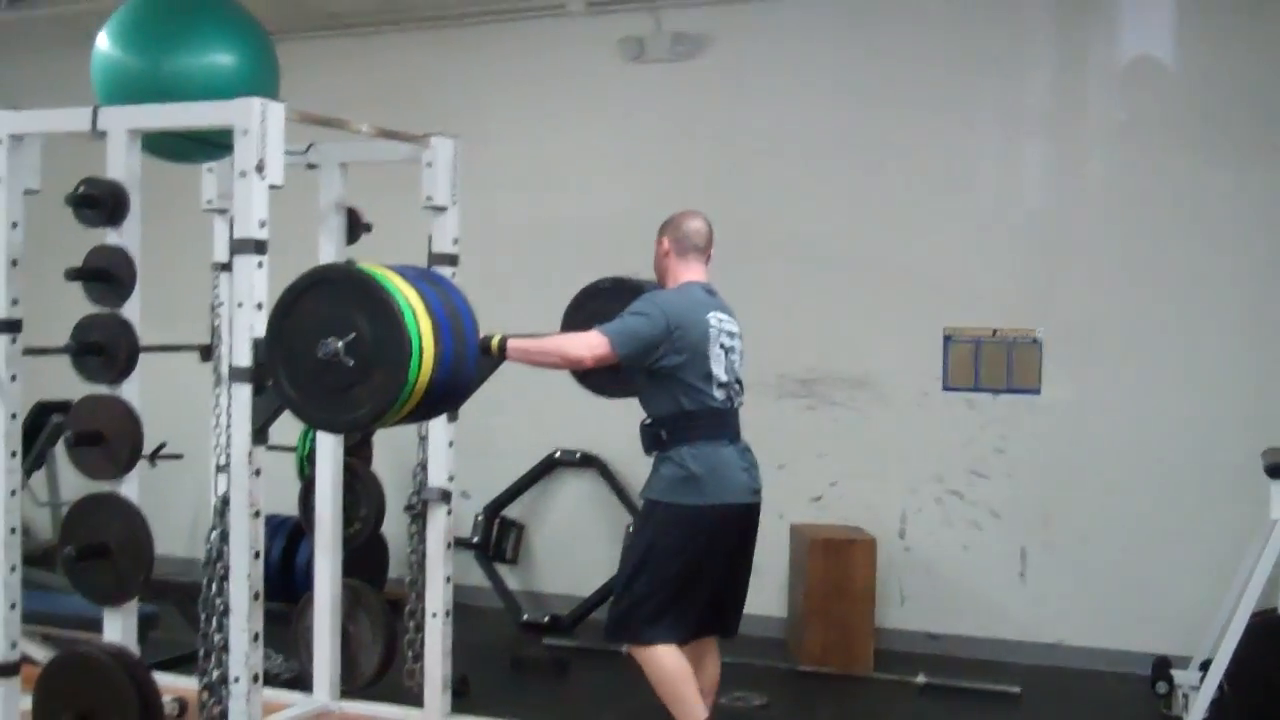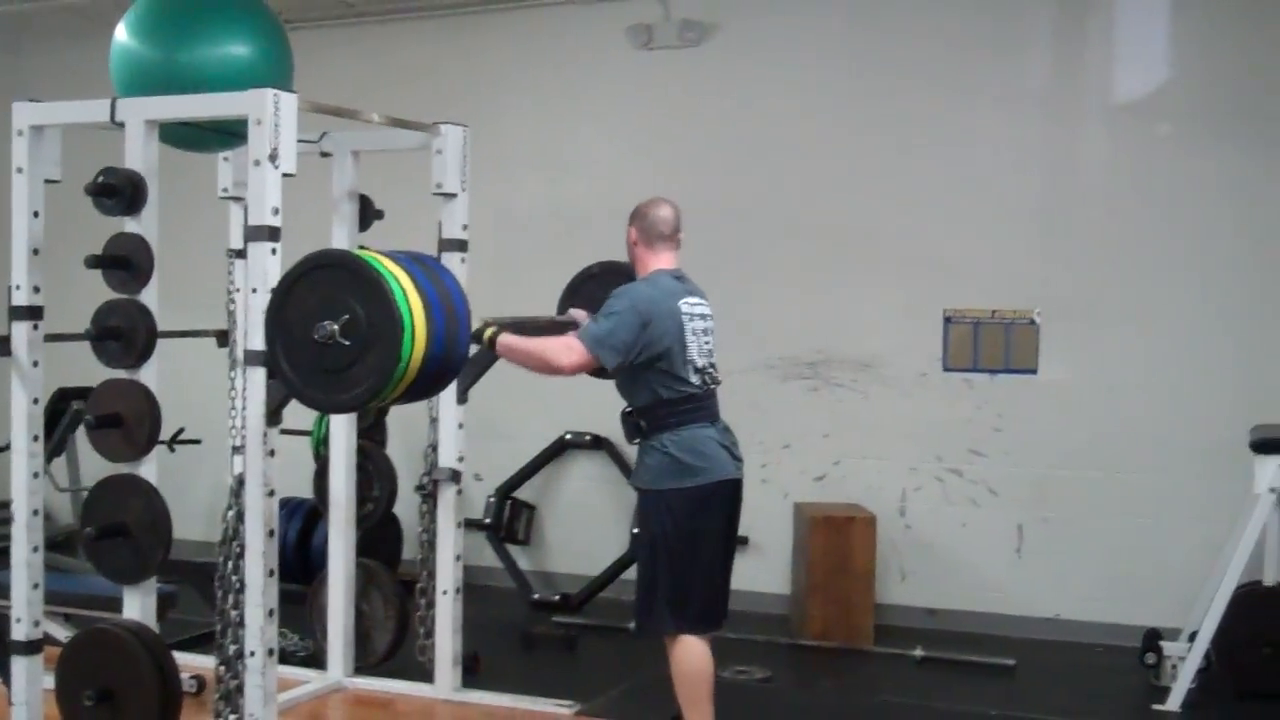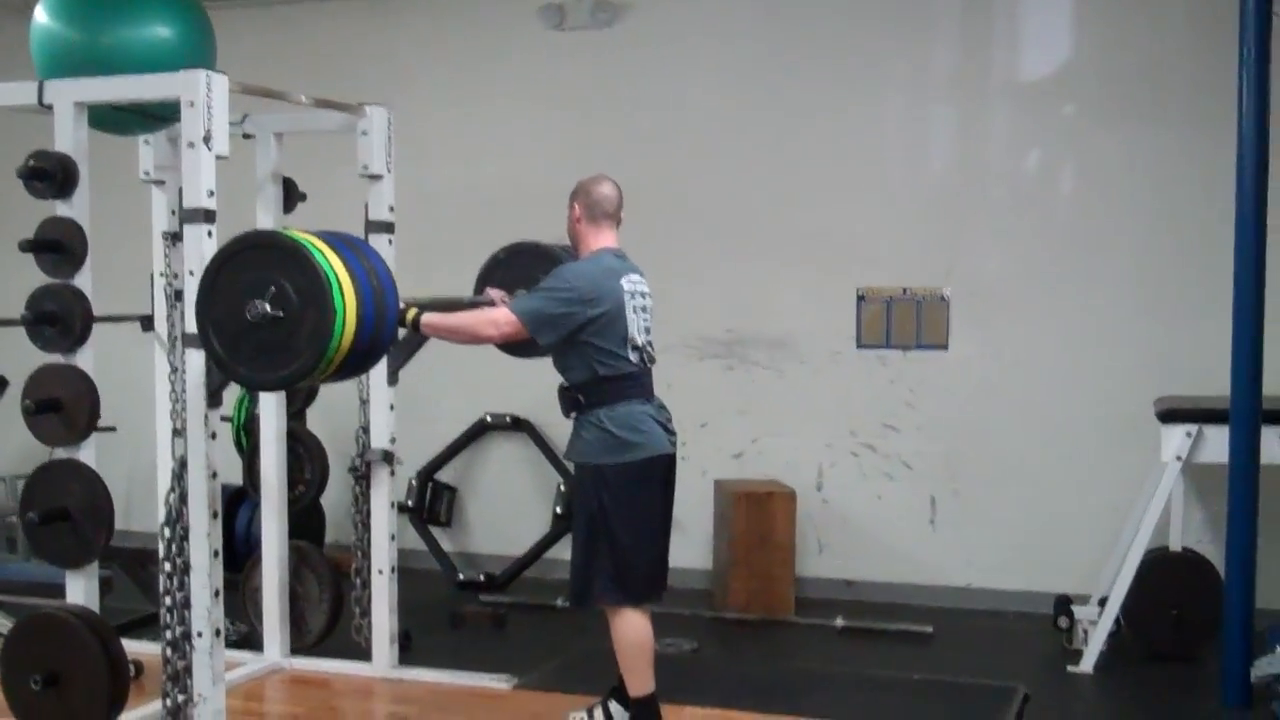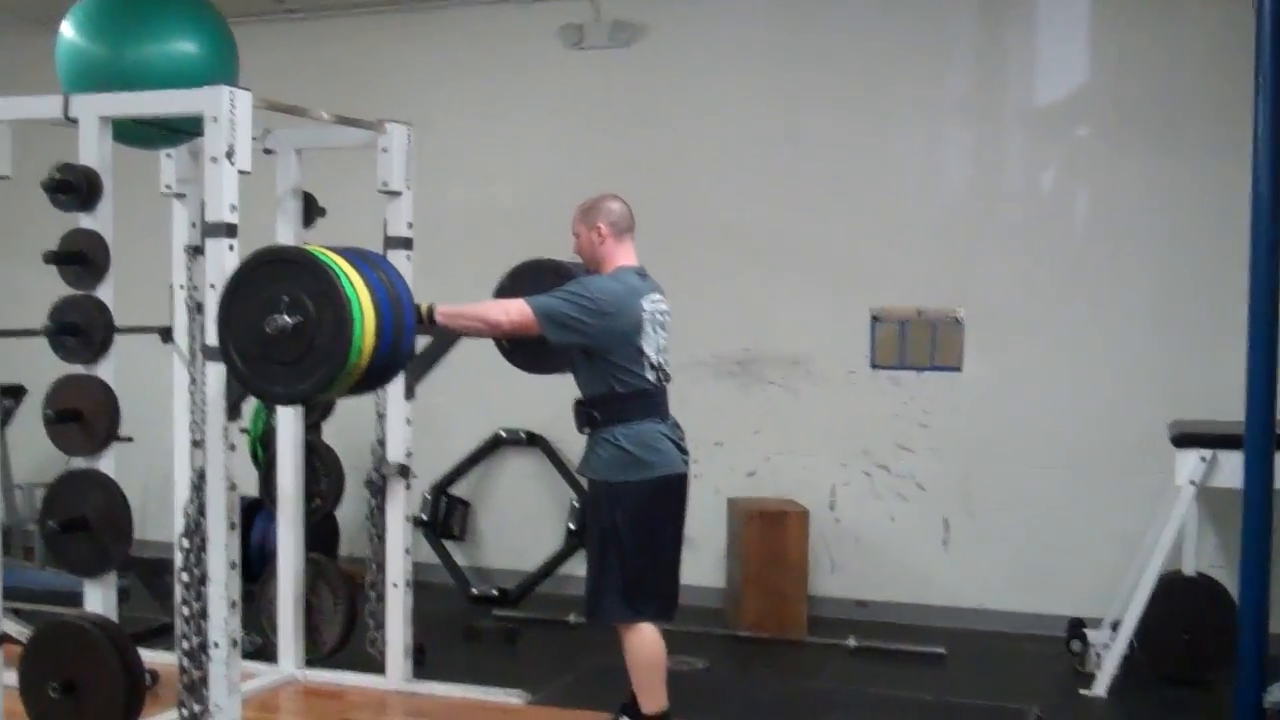
dt=0.7s
person 1, frame 1
left shoulder: (664, 309)
right shoulder: (723, 315)
left elbow: (585, 352)
left wrist: (496, 345)
right wrist: (649, 381)
left hip: (691, 485)
right hip: (736, 483)
left knee: (641, 627)
right knee: (696, 628)
person 1, frame 2
left shoulder: (637, 300)
right shoulder: (688, 295)
left elbow: (567, 357)
left wrist: (489, 337)
right wrist: (593, 324)
left hip: (680, 469)
right hip: (711, 463)
left knee: (680, 619)
right knee: (690, 611)
person 1, frame 3
left shoulder: (582, 279)
right shoulder: (626, 274)
left elbow: (495, 327)
left wrist: (413, 318)
right wrist: (515, 304)
left hip: (615, 446)
right hip: (642, 439)
left knee: (621, 591)
right knee: (628, 586)
person 1, frame 4
left shoulder: (603, 294)
right shoulder: (644, 291)
left elbow: (506, 318)
left wrist: (429, 314)
left hip: (629, 462)
right hip: (654, 457)
left knee: (634, 608)
right knee: (640, 602)
